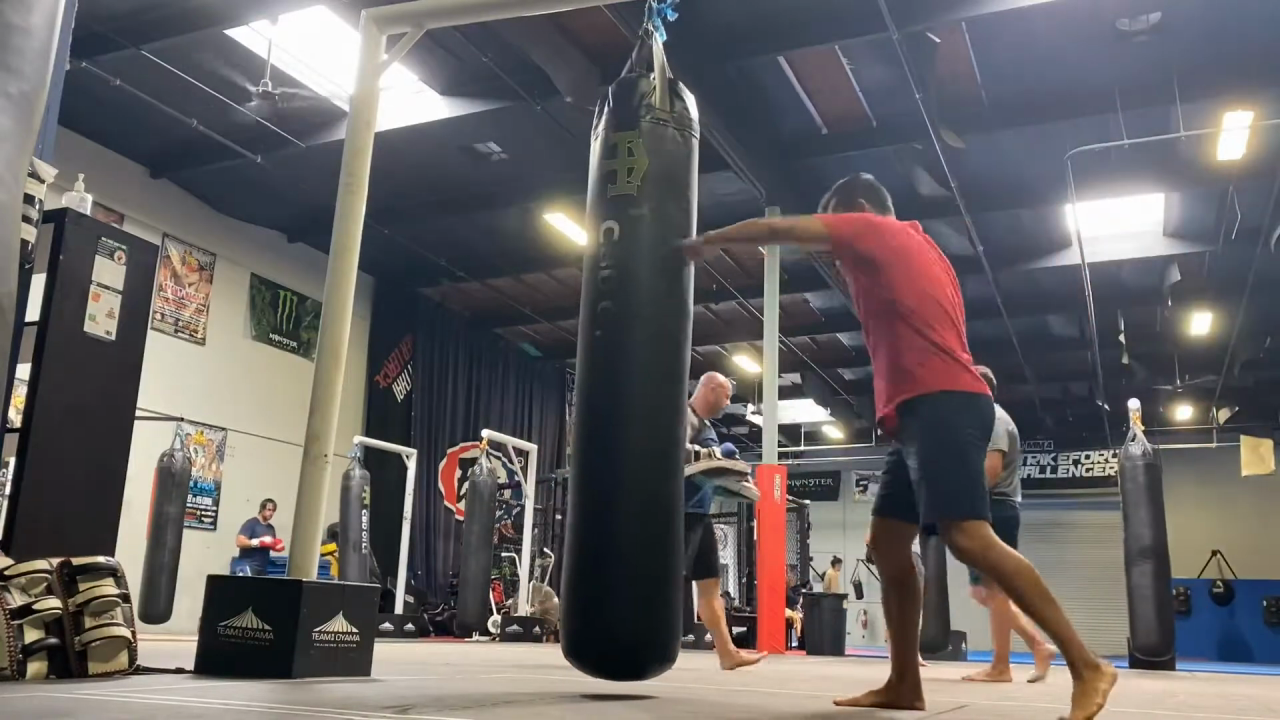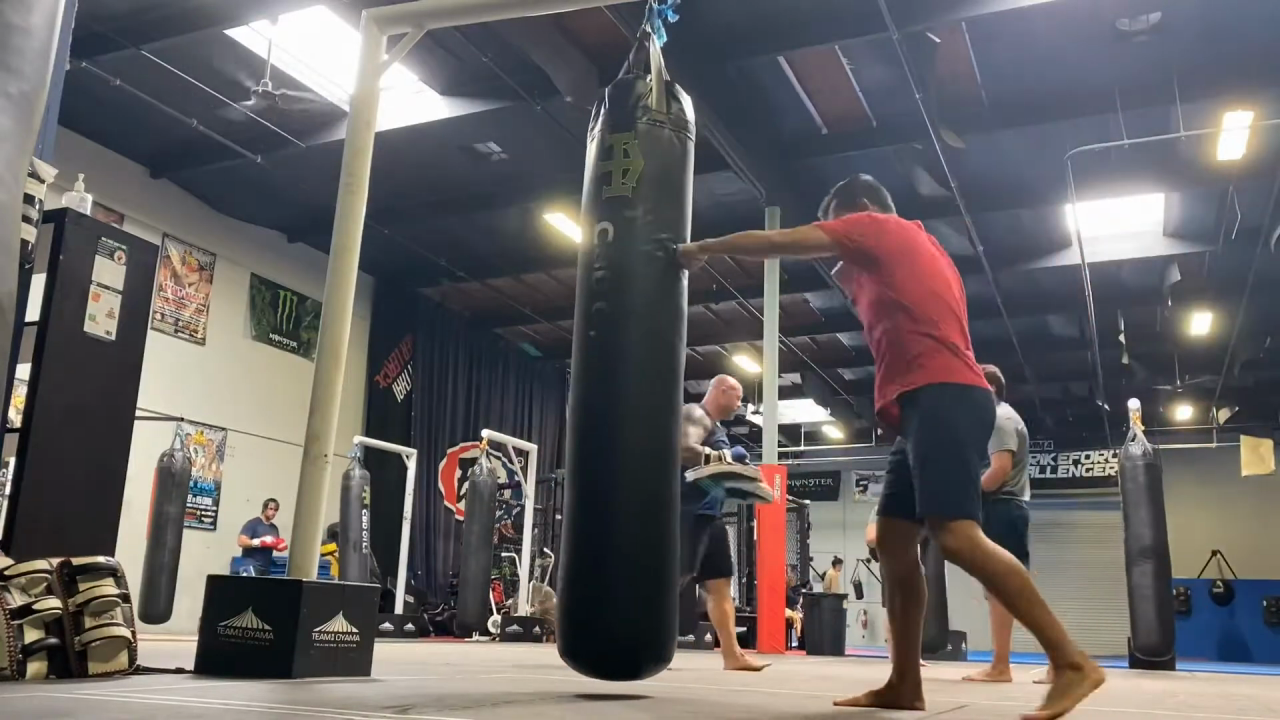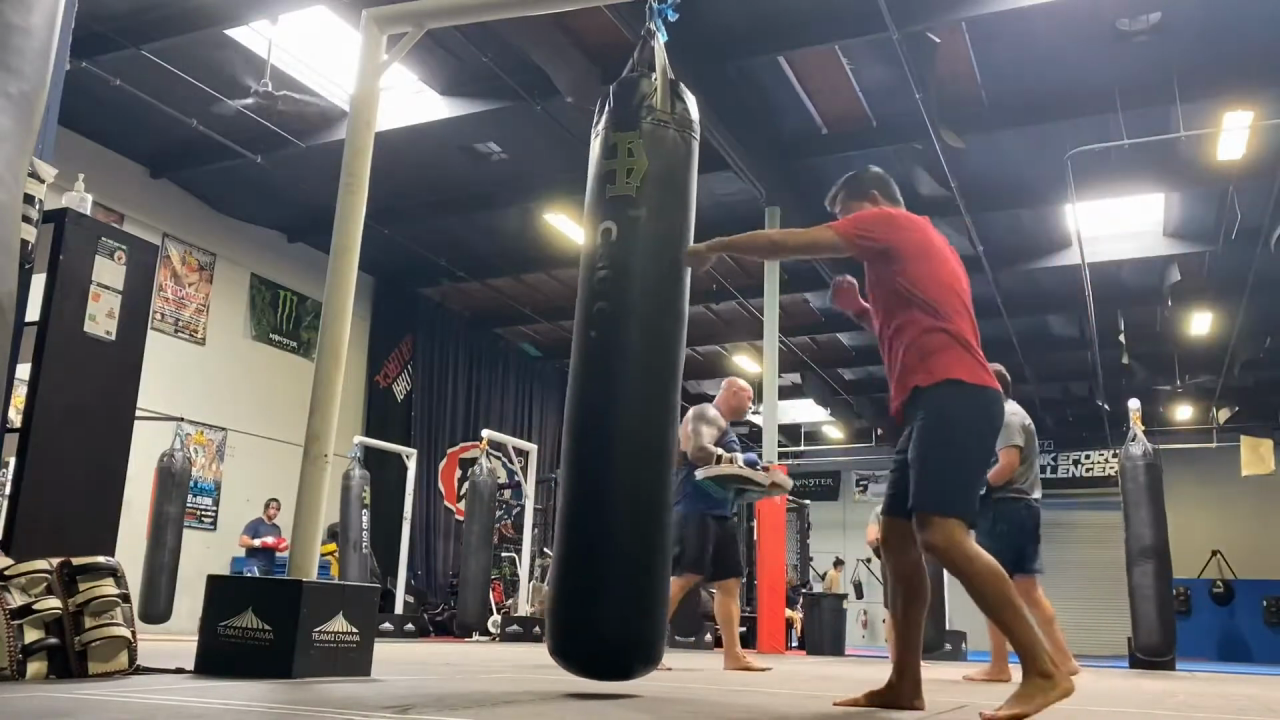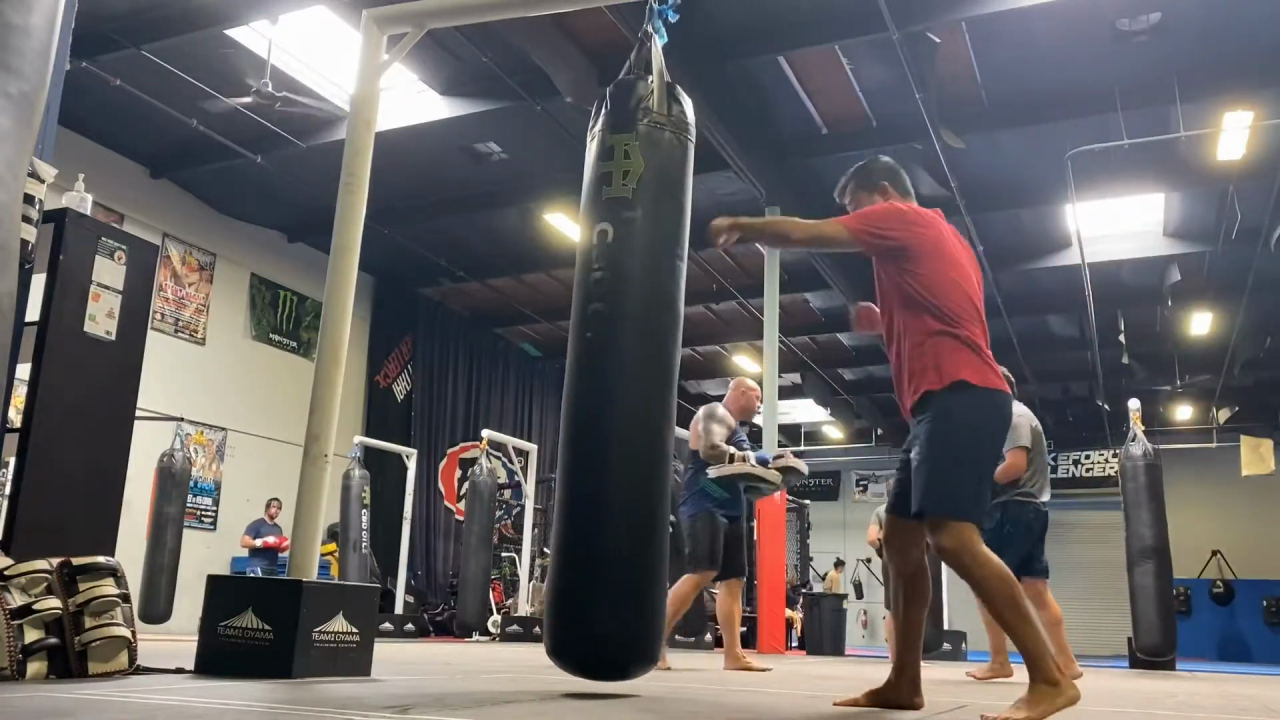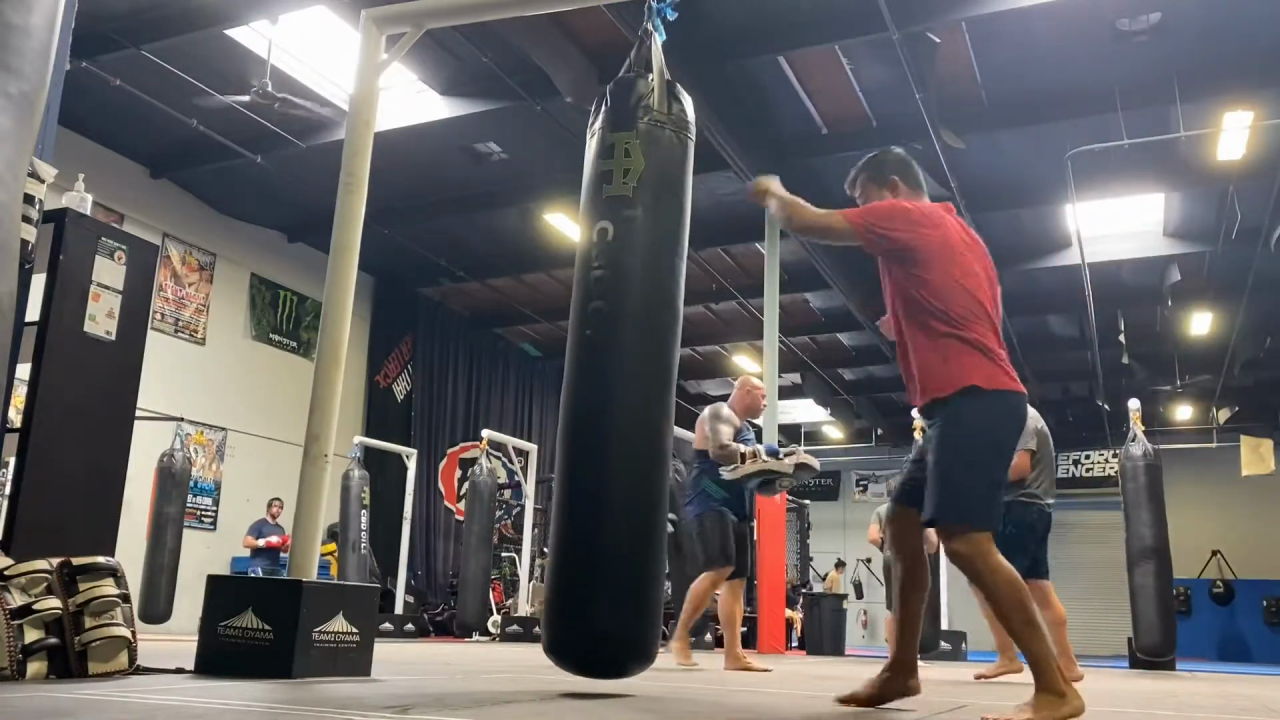
dt=0.1s
person 1, frame 1
left shoulder: (873, 230)
right shoulder: (909, 253)
left elbow: (777, 229)
left wrist: (706, 240)
right wrist: (856, 284)
left hip: (942, 403)
right hip: (922, 413)
left knee: (971, 538)
right knee: (888, 543)
left ankle: (1086, 667)
person 1, frame 2
left shoulder: (875, 229)
right shoulder: (918, 250)
left elbow: (778, 241)
left wrist: (702, 249)
right wrist: (857, 288)
left hip: (941, 398)
right hip: (927, 405)
left knee: (958, 537)
right knee: (893, 542)
left ankle: (1072, 665)
person 1, frame 3
left shoulder: (888, 223)
right shoulder: (920, 244)
left elbow: (790, 242)
left wrist: (717, 248)
right wrist: (859, 304)
left hip: (952, 397)
right hip: (939, 402)
left knee: (942, 535)
right knee: (897, 538)
left ankle: (1043, 673)
person 1, frame 4
left shoulder: (901, 219)
right shoulder: (934, 240)
left elbow: (799, 234)
left wrist: (738, 227)
right wrist: (882, 322)
left hip: (961, 399)
right hip: (949, 405)
left knee: (953, 538)
right knee: (900, 538)
person 1, frame 5
left shoulder: (907, 218)
right shoulder: (952, 231)
left elbow: (805, 222)
left wrist: (774, 192)
right wrist: (903, 323)
left hip: (974, 401)
right hip: (967, 402)
left knee: (967, 542)
right knee: (901, 525)
right ankle: (902, 669)
person 2, frame 1
left shoulder: (991, 418)
left elbow: (992, 467)
left hip: (993, 509)
right hip: (990, 511)
left knee: (991, 588)
right knee: (983, 590)
left ankle: (1001, 667)
right ankle: (1038, 644)
person 2, frame 2
left shoulder: (1001, 418)
right shoulder: (999, 418)
left elbow: (1001, 468)
left hip: (1000, 509)
right hip: (1004, 510)
left ankle: (1000, 666)
person 2, frame 3
left shoulder: (1007, 415)
right shoulder: (1010, 416)
left elbow: (1008, 465)
left hip: (1008, 507)
right hip: (1021, 508)
right knee: (1027, 588)
left ankle: (999, 665)
right ankle: (1063, 658)
person 2, frame 4
left shoulder: (1014, 416)
right shoulder: (1018, 417)
left elbow: (1015, 466)
left hip: (1014, 509)
right hip: (1030, 511)
right knee: (1037, 590)
left ankle: (999, 661)
right ankle: (1066, 662)
person 2, frame 5
right shoulder: (1028, 418)
left elbow: (1018, 467)
left hip: (1019, 508)
right hip: (1032, 510)
right knee: (1039, 587)
left ankle: (1007, 656)
right ankle: (1067, 663)
person 3, frame 1
left shoulder: (702, 422)
right shoulder: (683, 414)
right wrist: (713, 454)
left hip: (697, 512)
left knee: (710, 582)
left ankle: (728, 653)
person 3, frame 2
left shoulder: (715, 427)
right shoulder: (693, 415)
right elbow: (685, 453)
right wrist: (725, 457)
left hip: (709, 514)
right hip: (687, 511)
left knee: (720, 583)
left ankle: (733, 655)
person 3, frame 3
left shoulder: (726, 425)
right shoulder: (705, 415)
right elbow: (699, 453)
right wrist: (738, 461)
left hip: (721, 513)
right hip: (698, 510)
left knee: (730, 581)
right knee: (687, 575)
left ankle: (734, 654)
person 3, frame 4
left shoulder: (736, 428)
right shoulder: (715, 414)
right elbow: (710, 451)
right wrist: (748, 458)
left hip: (730, 511)
right hip: (705, 509)
left knee: (734, 581)
right knee: (702, 573)
left ankle: (734, 654)
person 3, frame 5
left shoulder: (746, 428)
right shoulder: (718, 414)
right elbow: (720, 451)
right wrist: (760, 453)
left hip: (736, 511)
right hip: (710, 508)
left knee: (737, 580)
right knee: (718, 570)
left ankle: (734, 654)
right ankle: (680, 638)
